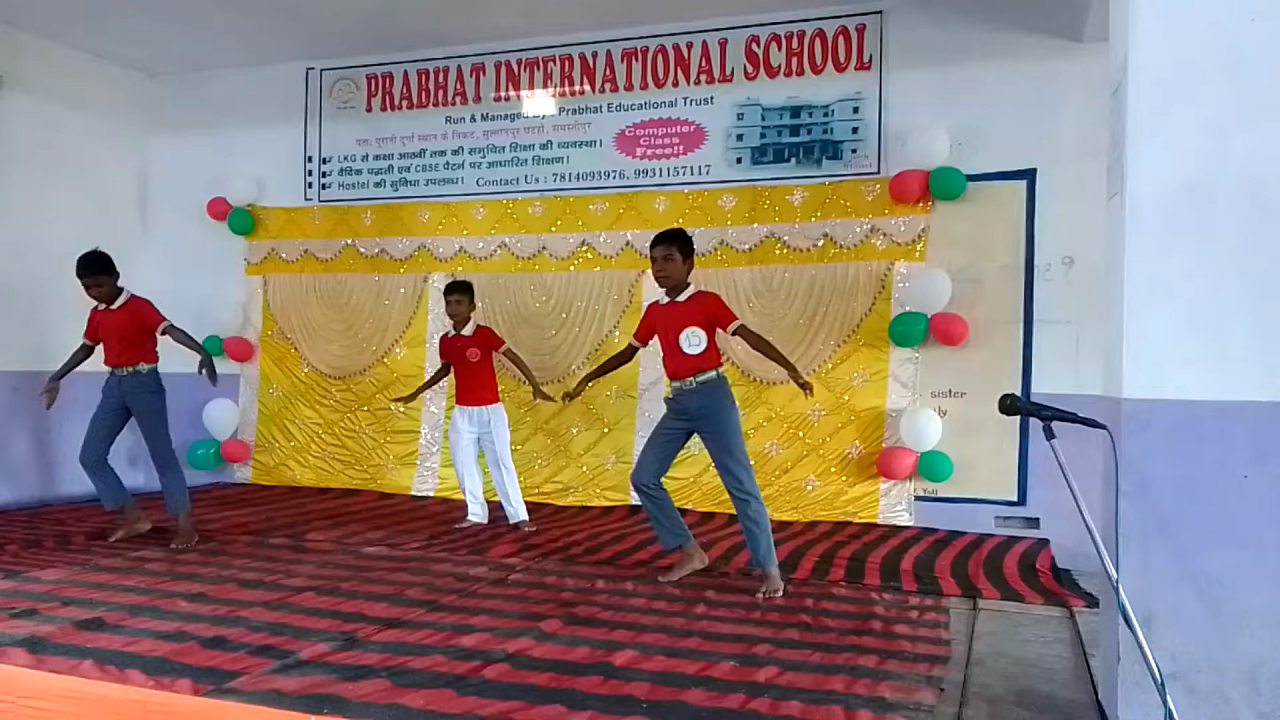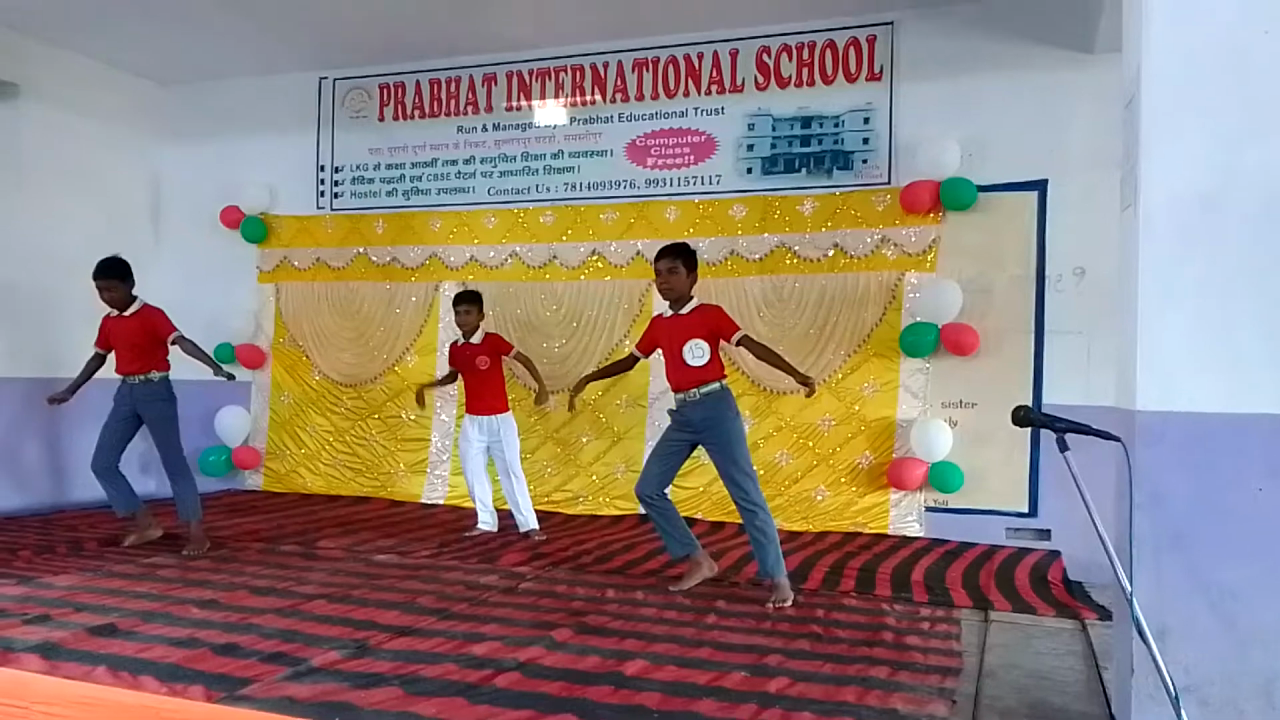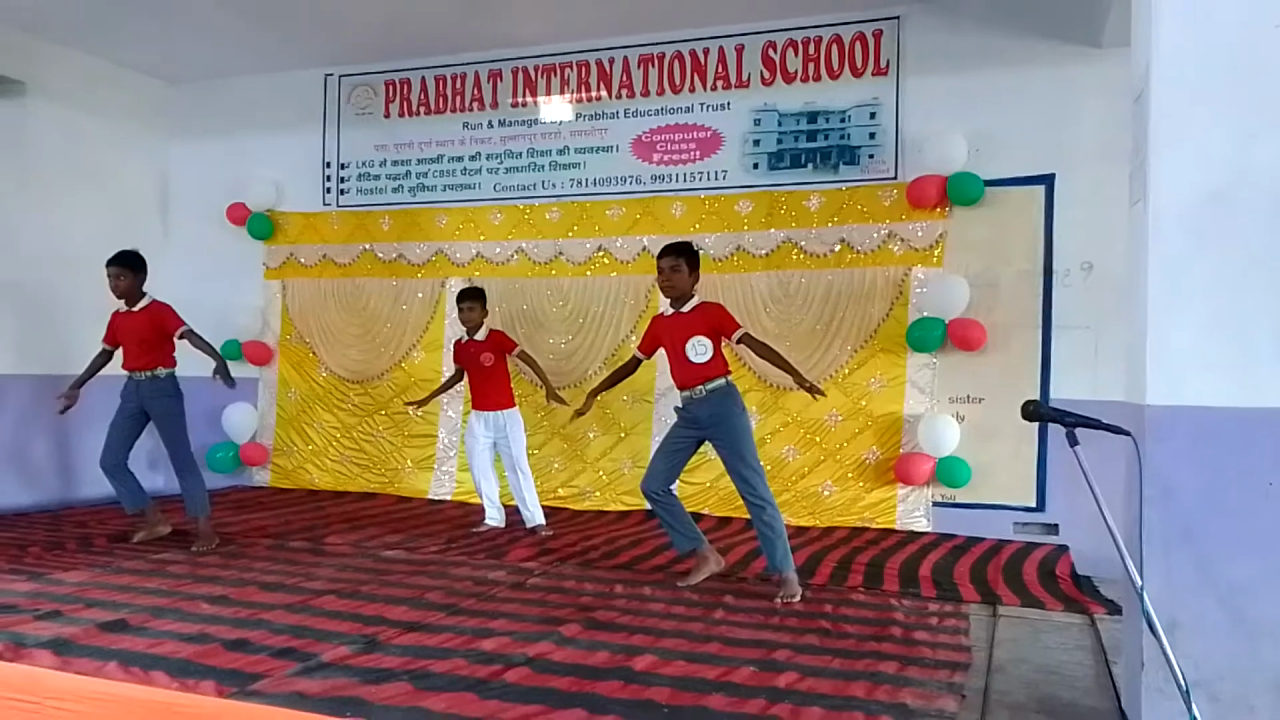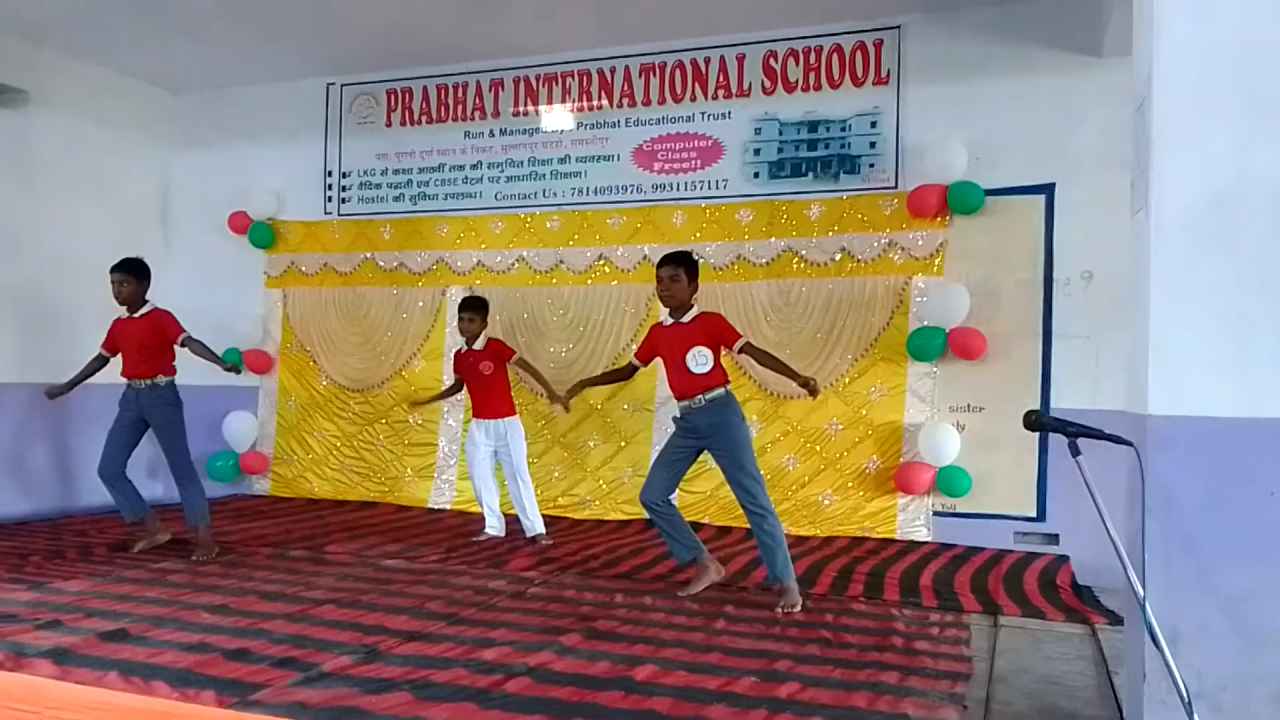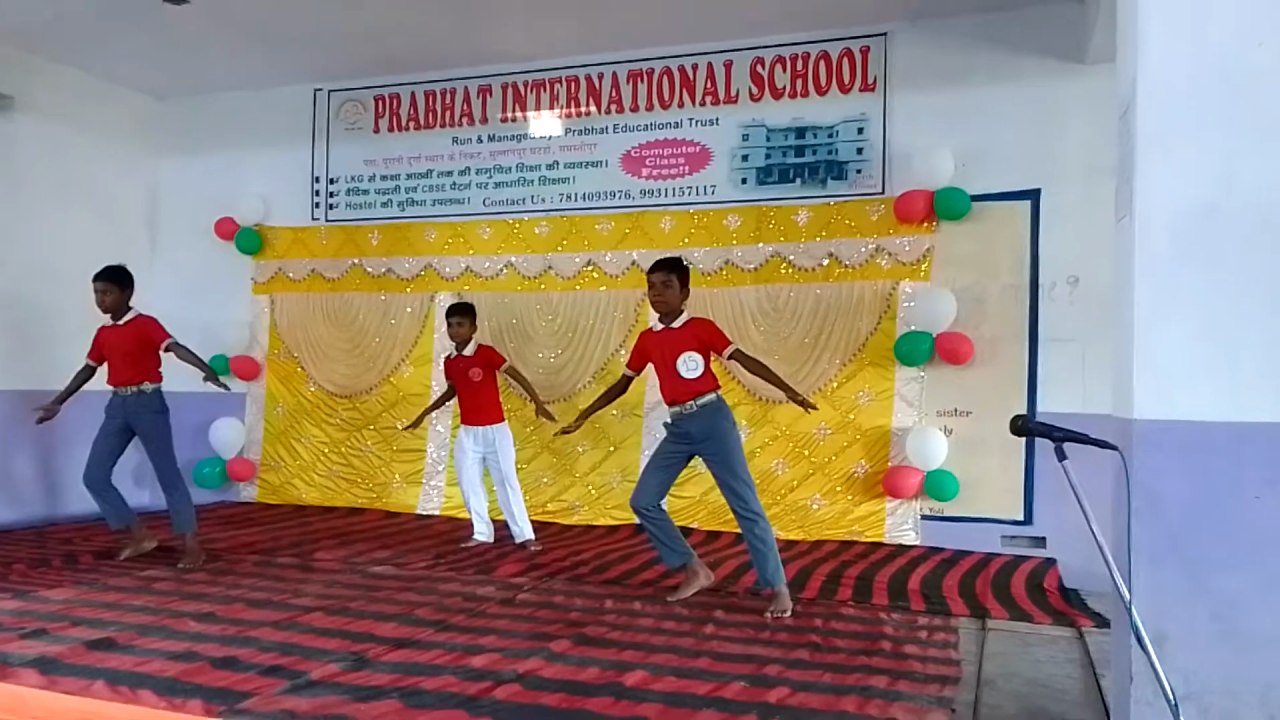
dt=0.4s
person 1, frame 1
left shoulder: (708, 302)
right shoulder: (654, 311)
left elbow: (749, 336)
right elbow: (628, 352)
left wrist: (792, 370)
right wrist: (586, 380)
left hip: (712, 397)
right hip: (678, 402)
left knee: (741, 484)
right knee: (643, 477)
left ankle: (770, 569)
right ankle: (690, 552)
person 1, frame 2
left shoulder: (711, 314)
right shoulder: (657, 324)
left elbow: (752, 346)
right elbow: (629, 361)
left wrist: (796, 375)
right wrist: (587, 379)
left hip: (716, 408)
right hip: (682, 415)
left knee: (747, 495)
right knee: (648, 489)
left ankle: (779, 579)
right ankle: (699, 561)
person 1, frame 3
left shoulder: (712, 312)
right shoulder: (658, 324)
left elbow: (753, 344)
right elbow: (632, 364)
left wrist: (797, 376)
right wrist: (593, 394)
left hip: (722, 404)
right hip: (688, 412)
left knee: (754, 490)
right knee: (653, 485)
left ankle: (787, 573)
right ankle: (706, 555)
person 1, frame 4
left shoulder: (712, 322)
right shoulder: (657, 333)
left elbow: (755, 352)
right elbow: (628, 370)
left wrist: (798, 378)
right wrist: (585, 384)
left hip: (721, 414)
right hip: (687, 422)
left knee: (754, 500)
right knee: (652, 495)
left ankle: (788, 583)
right ankle: (705, 565)
person 1, frame 5
left shoulder: (702, 328)
right shoulder: (647, 339)
left elbow: (743, 359)
right elbow: (622, 383)
left wrist: (788, 391)
right wrist: (583, 416)
left hip: (712, 419)
right hip: (678, 427)
left knee: (745, 505)
right knee: (643, 500)
left ankle: (778, 588)
right ankle: (695, 570)
person 2, frame 1
left shoulder: (139, 307)
right shoulder: (96, 314)
left elbow: (171, 330)
right elbow: (86, 348)
left wrist: (203, 353)
right wrist: (56, 378)
left hip: (144, 383)
right hip: (114, 385)
left knee: (162, 455)
right knee: (90, 456)
left ankle: (185, 524)
right ankle: (133, 517)
person 2, frame 2
left shoulder: (152, 315)
right shoulder: (107, 322)
left elbow: (181, 342)
right elbow: (98, 358)
left wrist: (215, 367)
right wrist: (69, 391)
left hip: (155, 392)
right hip: (125, 393)
left knee: (174, 463)
right knee: (102, 463)
left ankle: (197, 531)
right ankle: (145, 523)
person 2, frame 3
left shoulder: (160, 311)
right shoulder: (117, 318)
left elbow: (190, 335)
right elbow: (105, 354)
left wrist: (219, 360)
right wrist: (76, 387)
left hip: (161, 388)
right hip: (132, 390)
left knee: (182, 459)
right knee: (110, 461)
left ankle: (205, 527)
right ankle: (154, 520)
person 2, frame 4
left shoulder: (161, 318)
right shoulder: (118, 325)
left elbow: (189, 342)
right elbow: (101, 358)
left wrist: (221, 363)
right wrist: (67, 386)
left hip: (161, 396)
right hip: (131, 398)
left knee: (181, 467)
right knee: (109, 469)
left ankle: (205, 536)
right ankle: (153, 528)
person 2, frame 5
left shoulder: (146, 324)
right shoulder: (103, 333)
left elbow: (175, 348)
right elbow: (88, 370)
left wrist: (207, 370)
right wrist: (58, 402)
left hip: (147, 403)
right hip: (117, 405)
left knee: (168, 474)
right knee: (94, 476)
left ankle: (192, 544)
right ankle: (139, 535)
person 3, frame 1
left shoulder: (484, 334)
right shoulder: (445, 340)
left elbow: (513, 357)
left wrist: (535, 386)
right wrist: (416, 392)
left hip: (490, 411)
right hip: (462, 413)
left knee: (501, 463)
right knee: (464, 465)
left ankle: (519, 516)
right ankle: (476, 513)
person 3, frame 2
left shoulder: (494, 341)
right shoulder: (455, 348)
left elbow: (524, 360)
left wrist: (541, 386)
right wrist: (426, 387)
left hip: (500, 419)
right hip: (472, 422)
left knee: (511, 472)
right knee: (474, 473)
left ankle: (529, 524)
right ankle: (486, 522)
person 3, frame 3
left shoulder: (497, 338)
right shoulder: (459, 346)
left elbow: (527, 359)
right elbow: (458, 375)
left wrist: (549, 387)
right wrist: (429, 398)
left hip: (506, 415)
right hip: (478, 418)
left knee: (518, 467)
right knee: (480, 469)
left ankle: (536, 520)
right ankle: (493, 517)
person 3, frame 4
left shoulder: (495, 346)
right shoulder: (459, 356)
left elbow: (525, 366)
left wrist: (550, 392)
right wrist: (431, 399)
left hip: (507, 423)
right hip: (479, 426)
left knee: (518, 476)
right knee: (480, 478)
left ankle: (536, 529)
right ankle: (493, 527)
person 3, frame 5
left shoulder: (486, 353)
right shoulder: (449, 362)
left elbow: (516, 375)
left wrist: (538, 403)
right wrist: (423, 414)
left hip: (495, 430)
right hip: (467, 433)
left knee: (507, 482)
right knee: (469, 484)
left ankle: (525, 535)
right ankle: (482, 532)
